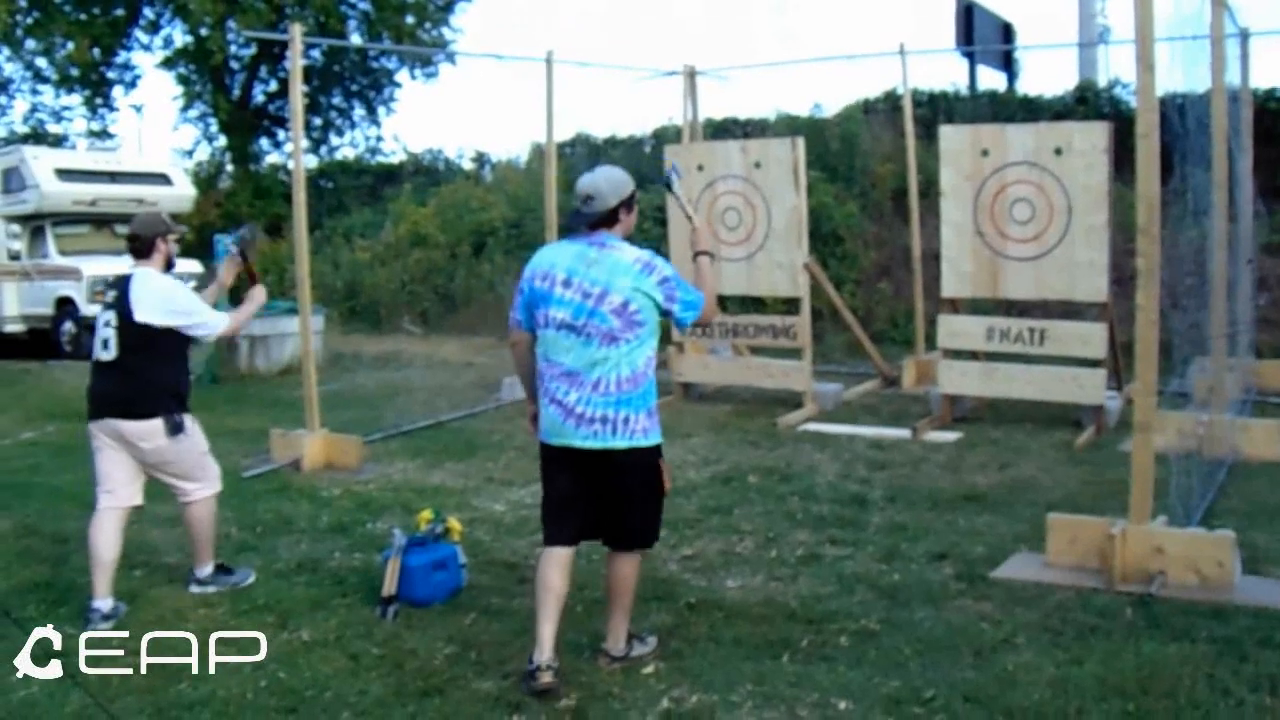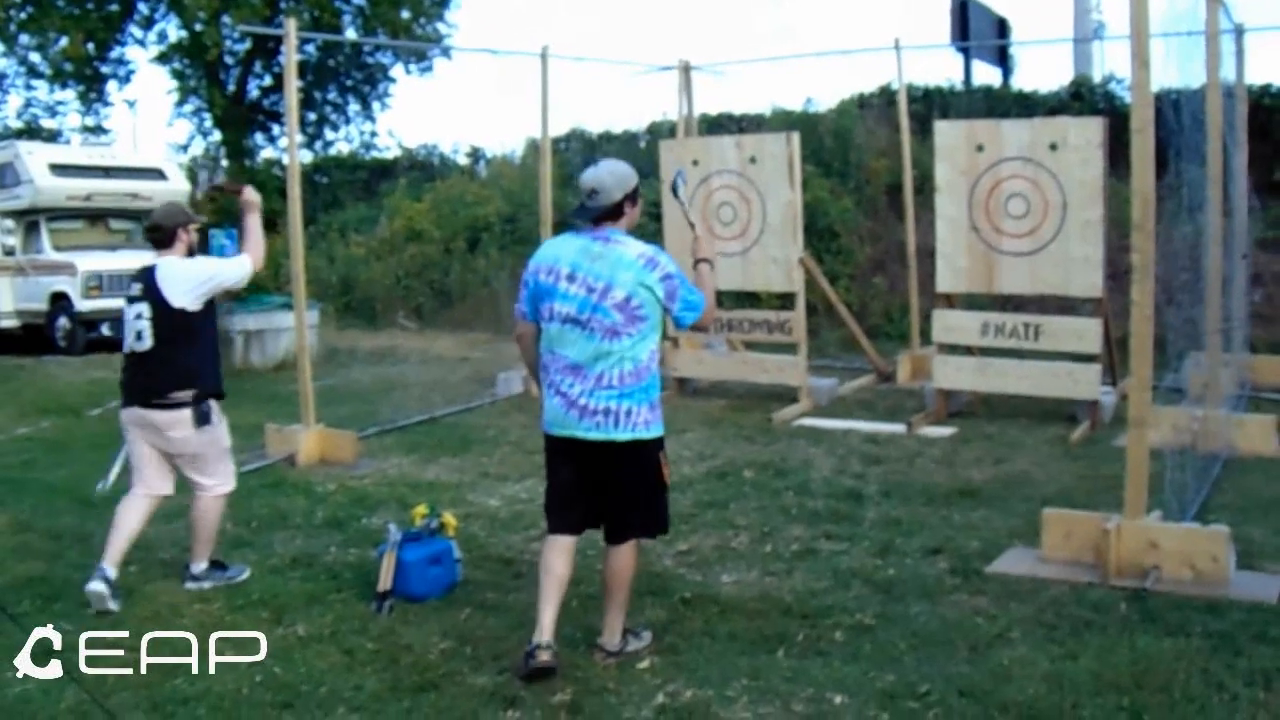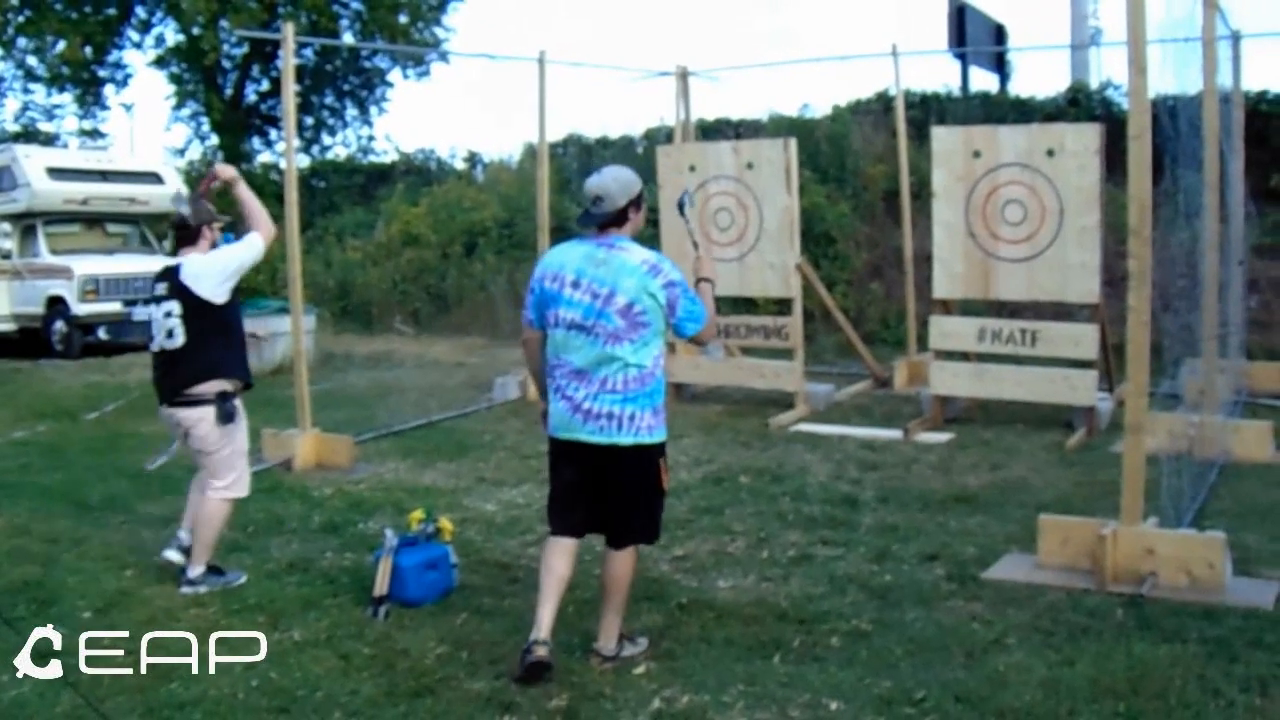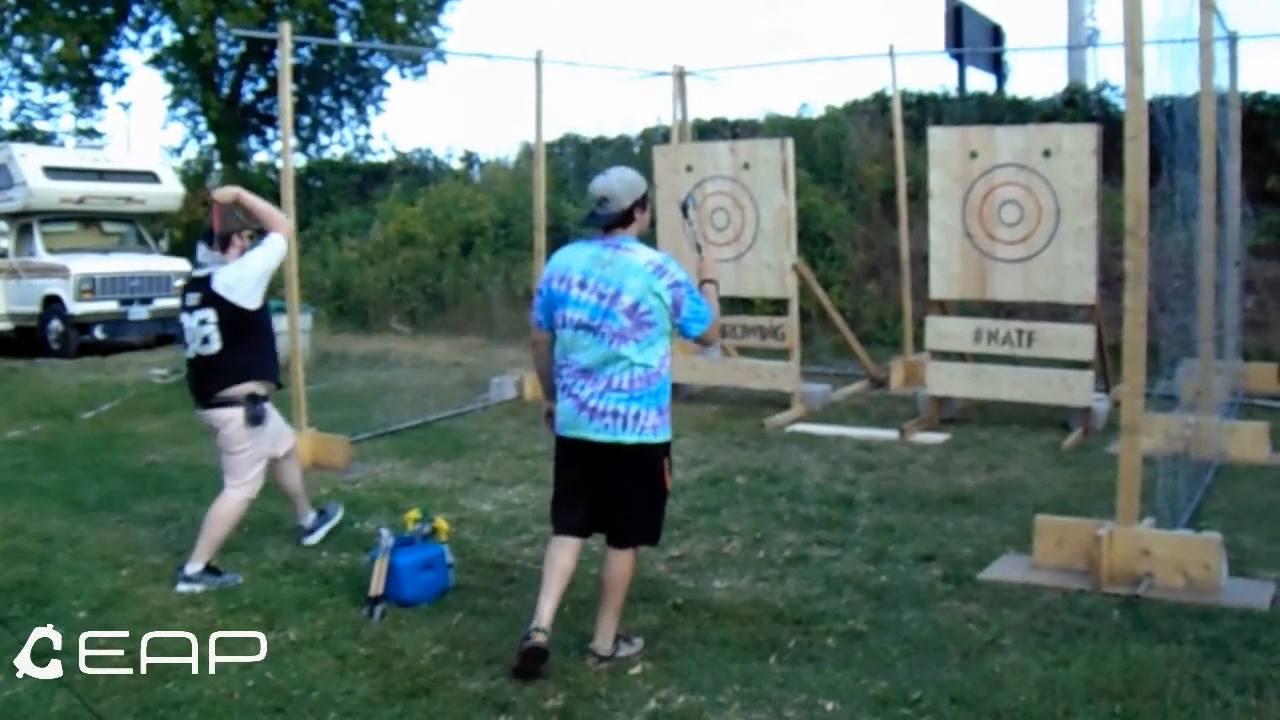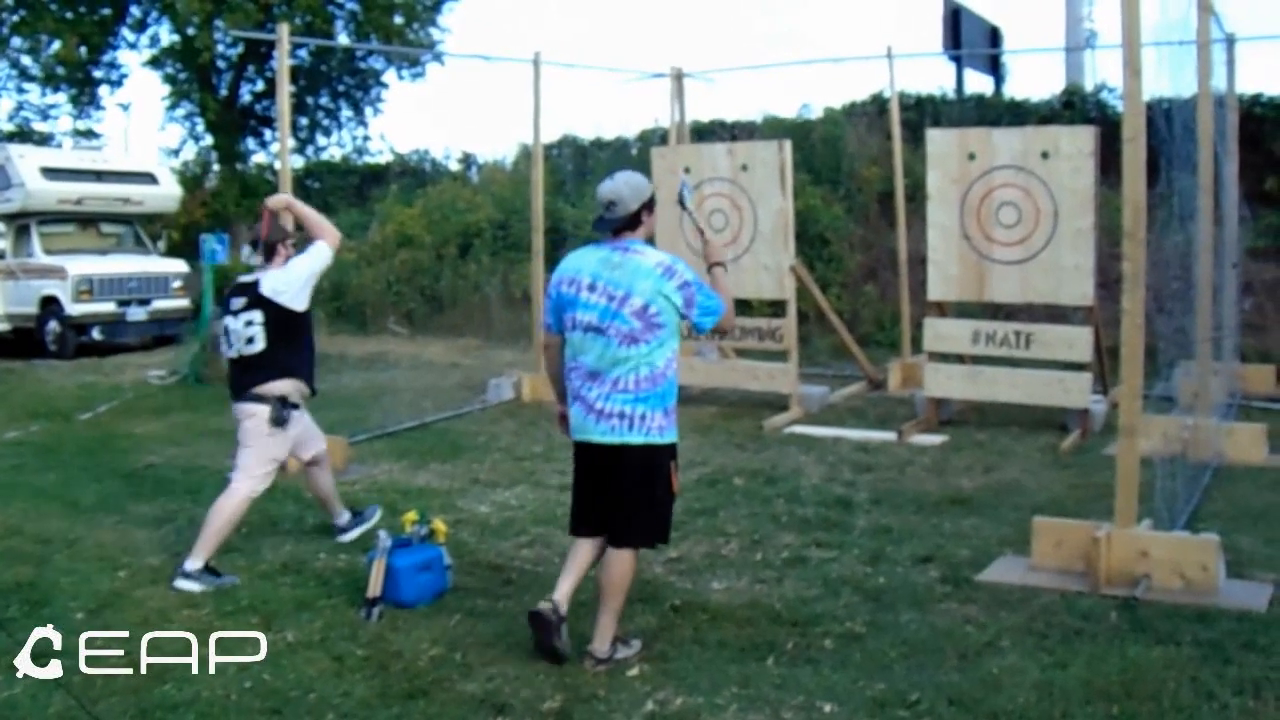
dt=0.2s
person 1, frame 1
left shoulder: (543, 262)
right shoulder: (647, 268)
left elbow: (519, 341)
right elbow: (705, 312)
left wrist: (535, 398)
right wrist: (702, 255)
left hip: (560, 430)
right hip: (627, 431)
left knee: (558, 540)
right knee: (625, 542)
left ankle: (543, 656)
right ankle: (617, 642)
person 1, frame 2
left shoulder: (548, 255)
right shoulder: (651, 264)
left elbow: (525, 333)
right elbow: (703, 317)
left wrist: (544, 387)
right wrist: (703, 262)
left hip: (564, 421)
right hip: (629, 424)
left knee: (562, 527)
right knee: (623, 533)
left ankle: (542, 639)
right ankle: (613, 637)
person 1, frame 3
left shoulder: (554, 261)
right shoulder: (655, 270)
left elbow: (531, 339)
right elbow: (703, 333)
left wrist: (546, 396)
right wrist: (705, 281)
left hip: (569, 424)
right hip: (632, 428)
left knee: (564, 530)
right knee: (622, 539)
left ankle: (540, 637)
right ankle: (609, 643)
person 1, frame 4
left shoulder: (562, 262)
right shoulder: (660, 271)
left elbow: (540, 340)
right elbow: (708, 333)
left wrist: (551, 397)
right wrist: (709, 283)
left hip: (575, 423)
right hip: (637, 428)
left knee: (569, 529)
right knee: (623, 539)
left ankle: (540, 626)
right ankle: (605, 642)
person 1, frame 5
left shoulder: (570, 266)
right shoulder: (668, 273)
left elbow: (551, 344)
right elbow: (724, 320)
left wrist: (562, 400)
right wrist: (716, 265)
left hip: (587, 424)
right hip: (644, 429)
left knee: (590, 529)
right knee: (626, 538)
left ankle: (556, 602)
right ankle: (603, 644)
person 2, frame 1
left shoulder: (119, 290)
right shoulder: (163, 289)
right elbow: (219, 327)
left wrist: (218, 287)
right wrist: (252, 307)
left hip: (107, 416)
right hip: (154, 418)
left knee: (113, 504)
right knee: (201, 486)
left ankle: (101, 605)
right ankle: (205, 573)
person 2, frame 2
left shoulder: (143, 281)
right shoulder: (187, 275)
right elbow: (253, 261)
right wrist: (251, 209)
left hip: (138, 406)
right hip: (184, 407)
left knee: (146, 491)
right knee: (214, 481)
left ankle: (106, 572)
right ankle: (200, 569)
person 2, frame 3
left shoulder: (164, 280)
right shoulder: (209, 270)
right elbow: (265, 231)
right wrist: (234, 181)
left hip: (176, 400)
right hip: (210, 403)
left knee: (216, 474)
right knee: (222, 486)
left ankle: (183, 541)
right ankle: (197, 572)
person 2, frame 4
left shoulder: (196, 287)
right shoulder: (239, 277)
right elbow: (283, 229)
right wrist: (239, 196)
left hip: (220, 400)
right hip: (241, 406)
left knee: (284, 449)
right knee: (238, 489)
left ankle: (309, 522)
right ankle: (194, 571)
person 2, frame 5
left shoulder: (237, 292)
right shoulder: (286, 282)
left elbow: (235, 346)
right elbow: (330, 238)
right wrist: (291, 204)
left hip: (267, 400)
right hip: (273, 406)
left knee: (317, 455)
right knee: (245, 486)
left ankle: (345, 521)
right ankle: (192, 568)
